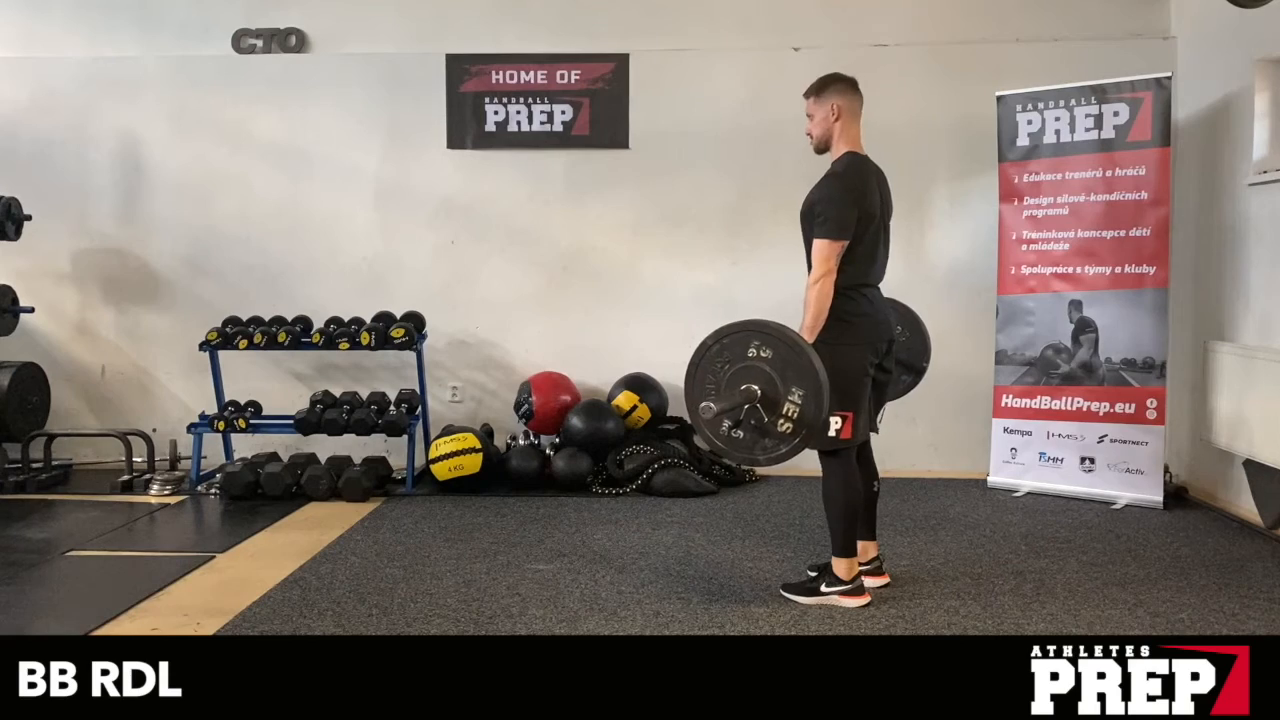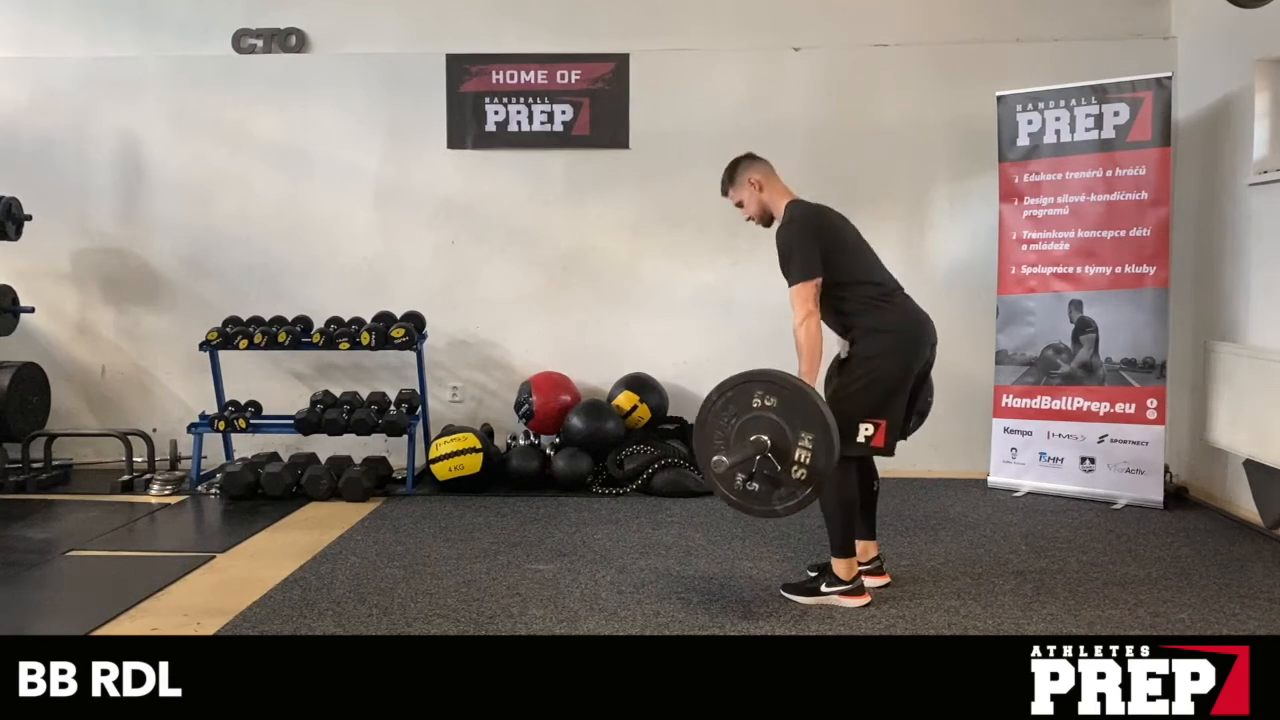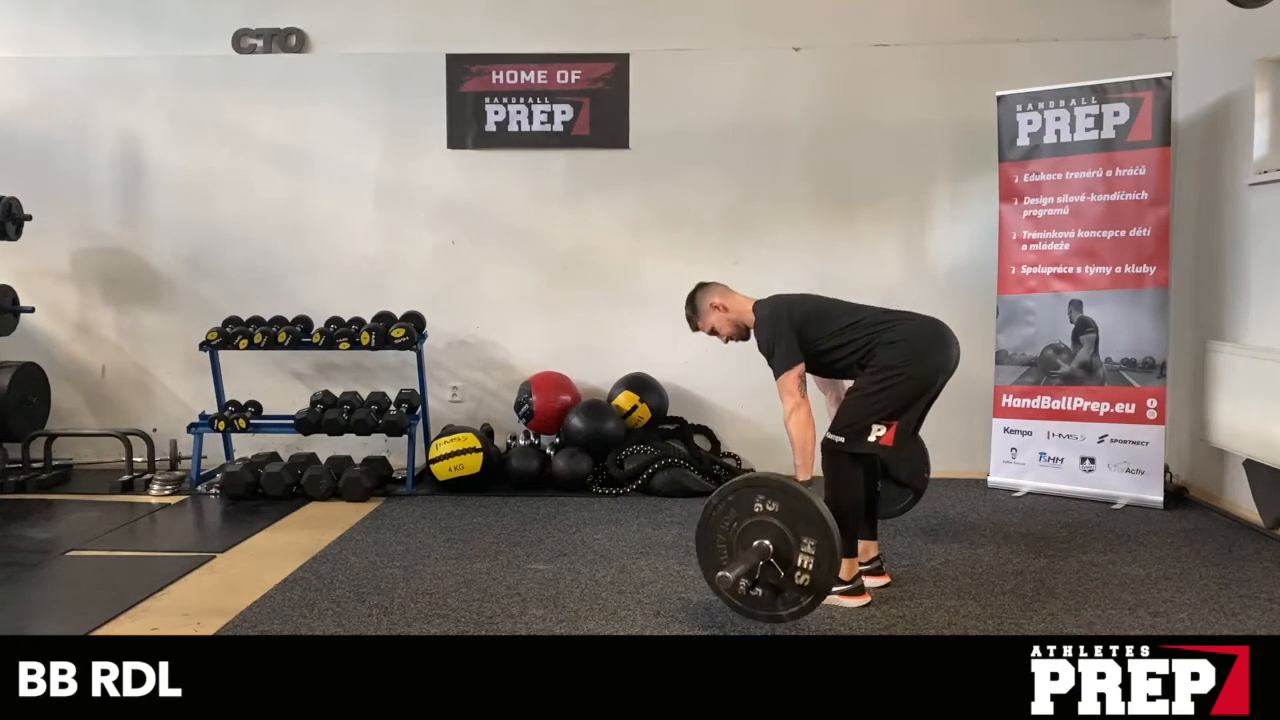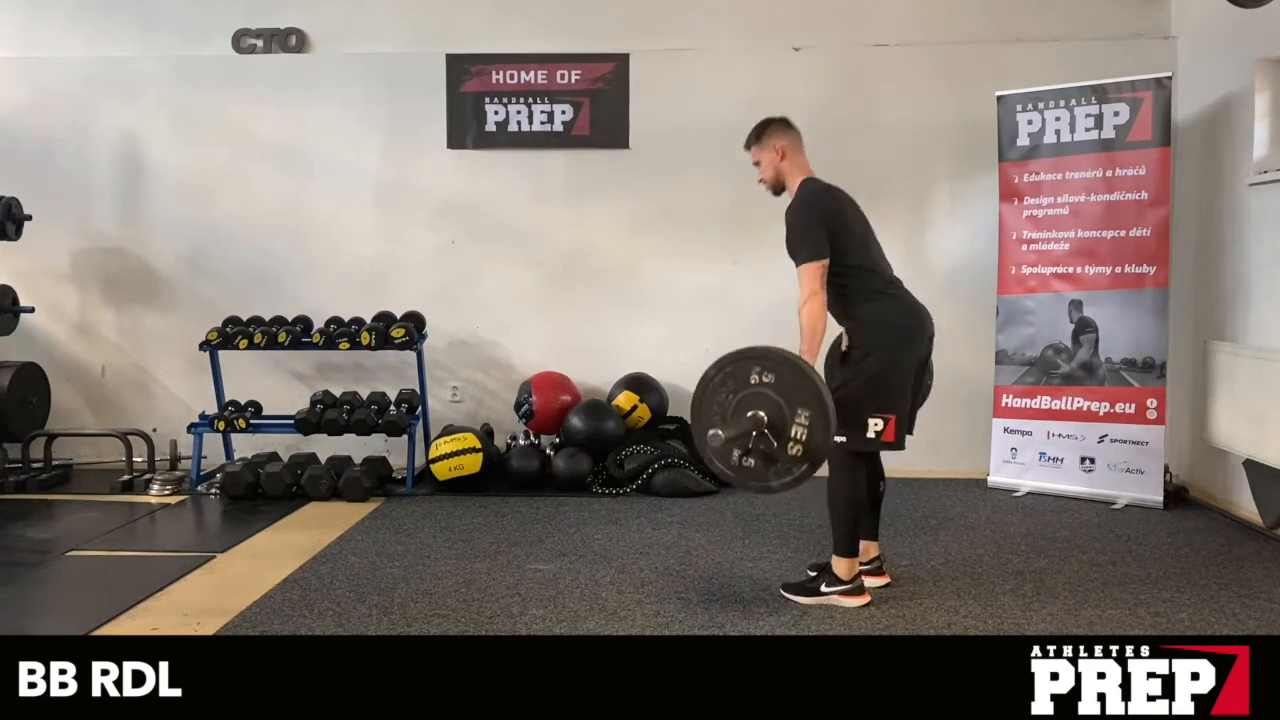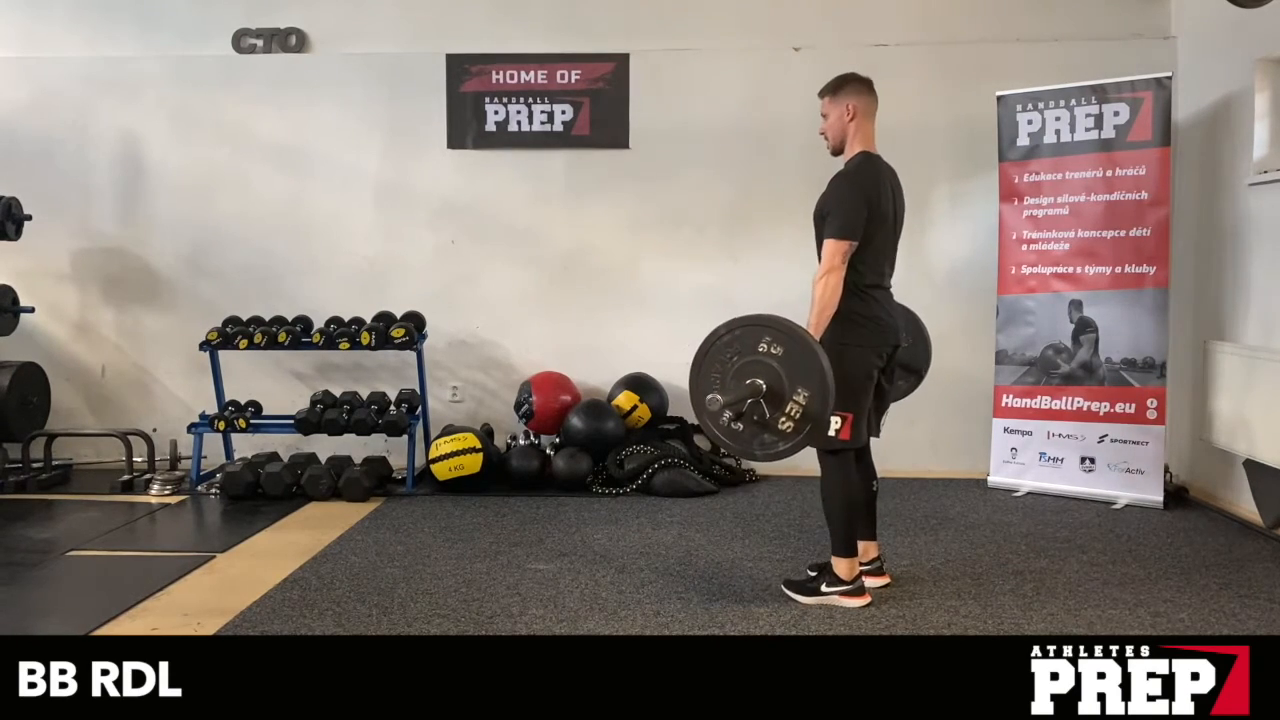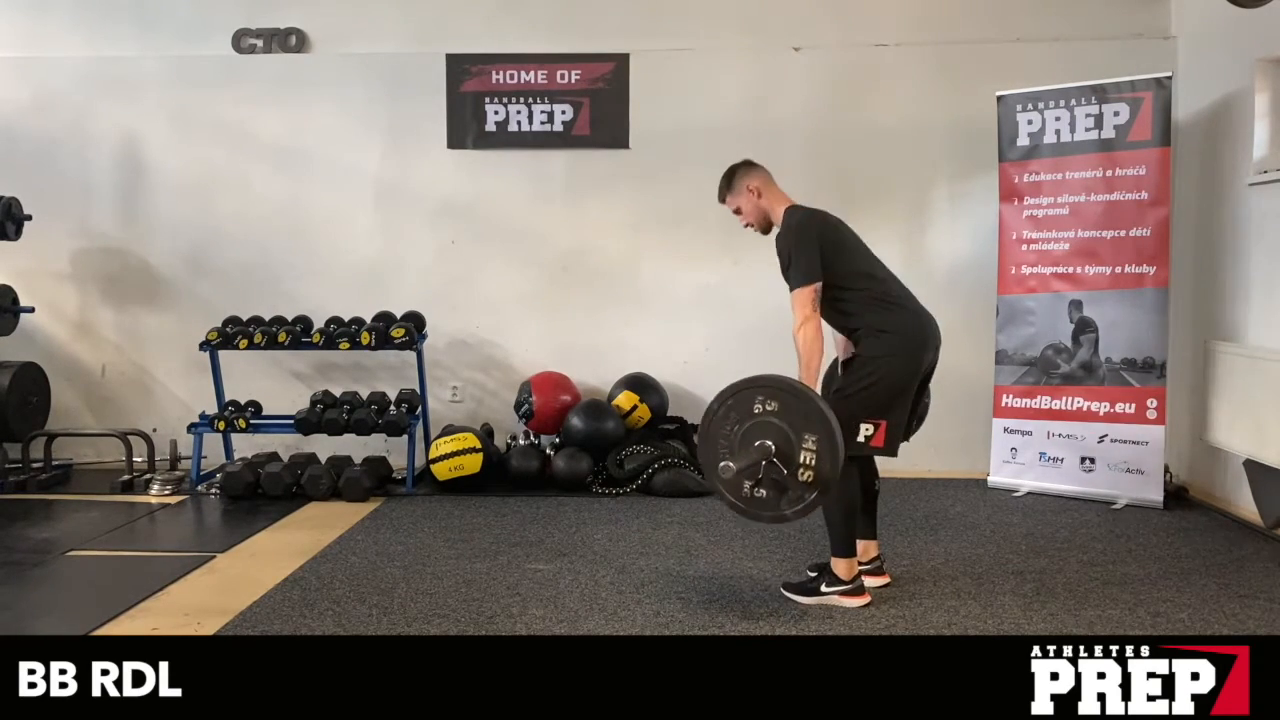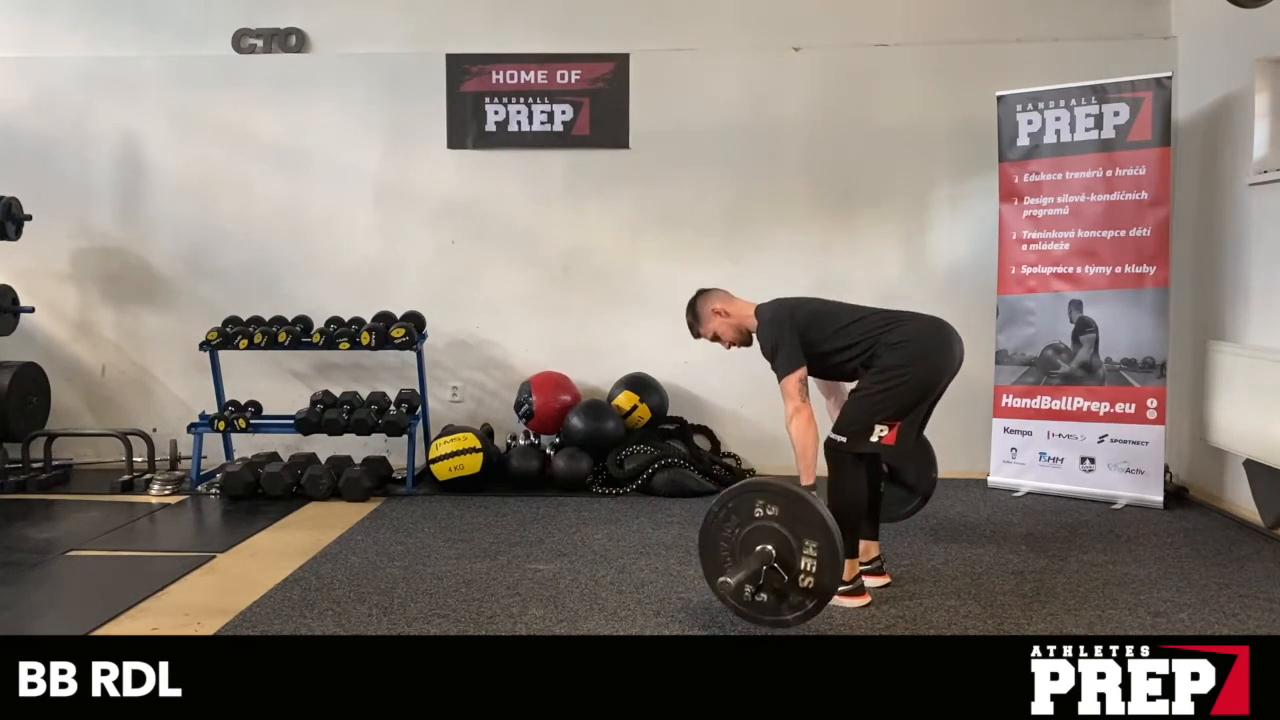
dt=0.7s
person 1, frame 1
left shoulder: (840, 182)
right shoulder: (871, 177)
left elbow: (824, 274)
left wrist: (801, 347)
left hip: (845, 334)
right hip: (871, 326)
left knee: (837, 451)
right knee: (855, 446)
left ankle: (844, 578)
right ankle: (866, 558)
person 1, frame 2
left shoulder: (795, 227)
right shoulder: (814, 219)
left elbow: (807, 314)
right wrist: (847, 372)
left hip: (891, 341)
right hip: (913, 333)
left knee: (834, 448)
right knee: (852, 445)
left ankle: (843, 579)
right ankle: (867, 558)
person 1, frame 3
left shoulder: (770, 323)
right shoulder: (785, 314)
left elbow: (796, 406)
right elbow: (833, 385)
left wrist: (802, 485)
right wrist: (847, 433)
left hip: (913, 352)
right hip: (932, 345)
left knee: (840, 448)
right knee: (855, 445)
left ankle: (844, 577)
right ankle: (868, 558)
person 1, frame 4
left shoulder: (805, 206)
right shoulder: (829, 198)
left elbow: (813, 294)
left wrist: (804, 370)
right wrist: (853, 338)
left hip: (883, 335)
right hip: (903, 324)
left knee: (848, 446)
right knee: (859, 446)
left ankle: (845, 577)
right ankle: (868, 559)
person 1, frame 5
left shoulder: (851, 182)
right shoulder: (885, 178)
left elbow: (833, 271)
left wrist: (808, 343)
left hip: (851, 335)
right hip: (878, 328)
left knee: (836, 450)
right knee: (853, 447)
left ankle: (844, 577)
right ankle: (868, 559)
person 1, frame 6
left shoulder: (795, 231)
right shoulder: (811, 224)
left elbow: (807, 318)
right wrist: (846, 376)
left hip: (894, 342)
right hip: (916, 336)
right knee: (852, 446)
left ankle: (843, 578)
right ankle: (868, 559)
person 1, frame 7
left shoulder: (773, 326)
right shoulder: (788, 318)
left elbow: (798, 411)
right elbow: (834, 391)
left wrist: (807, 490)
left hip: (916, 354)
right hip: (936, 345)
left knee: (844, 448)
right knee: (858, 445)
left ankle: (844, 578)
right ankle: (868, 559)
